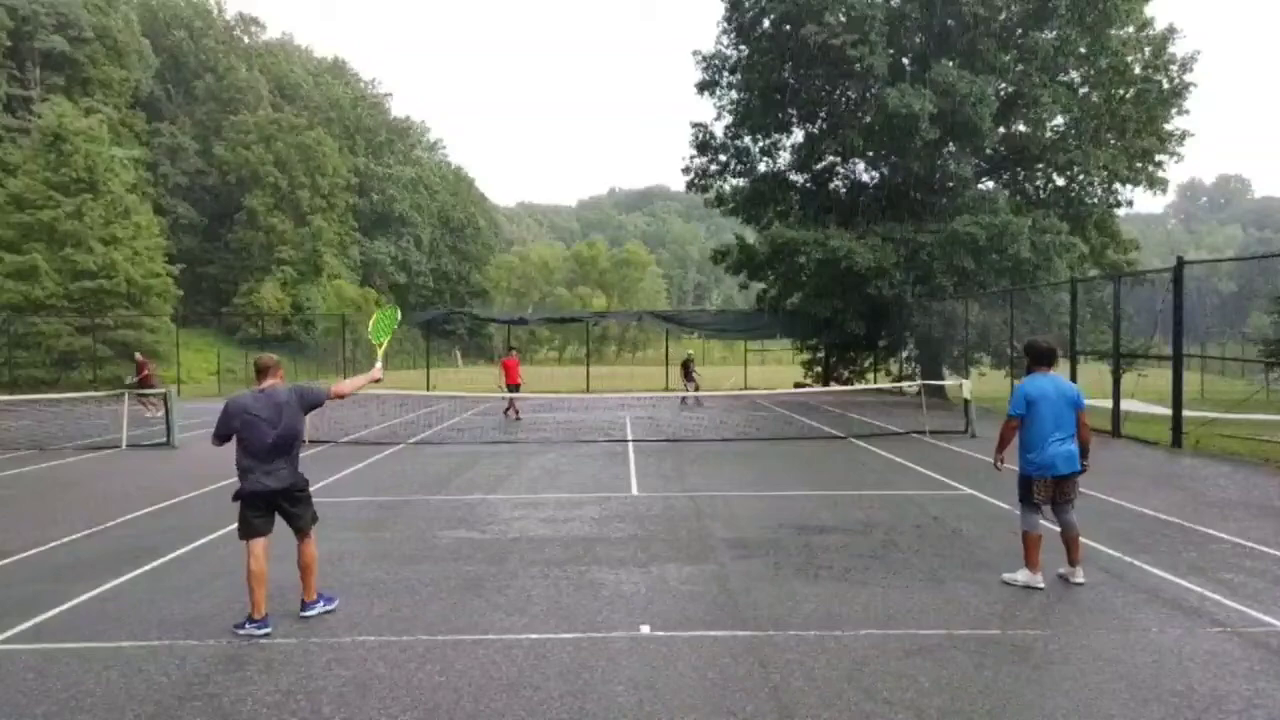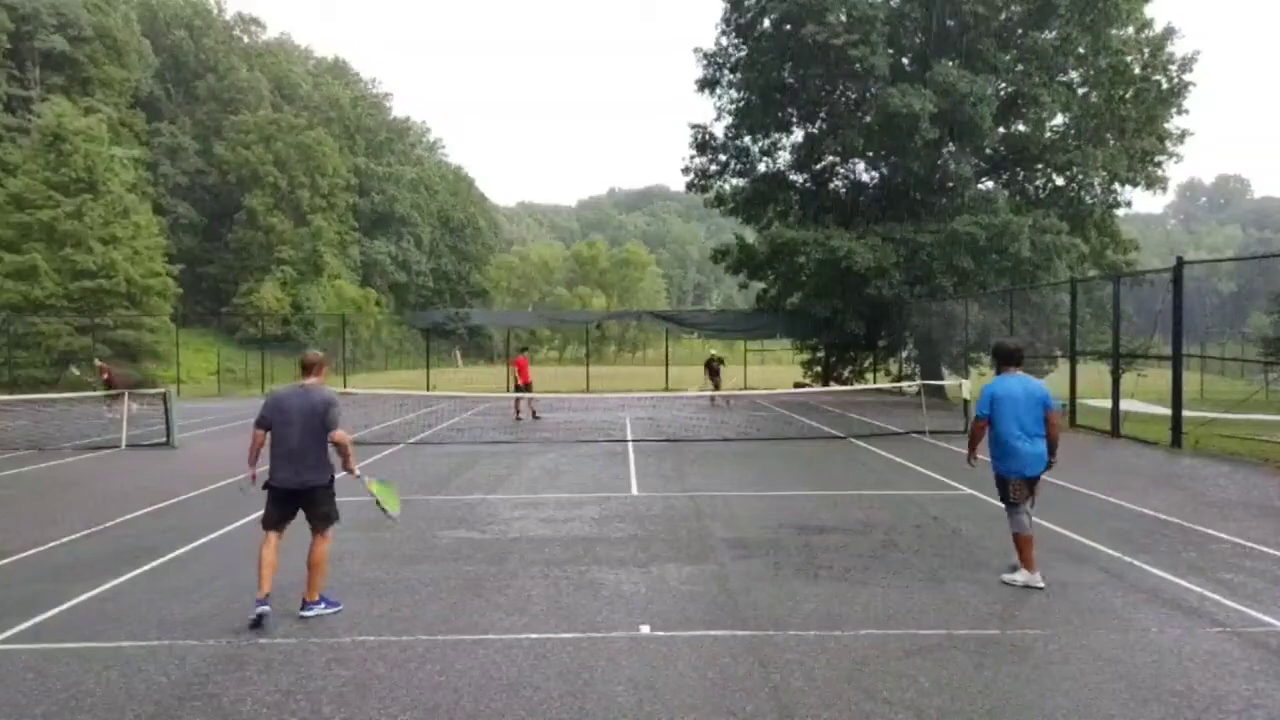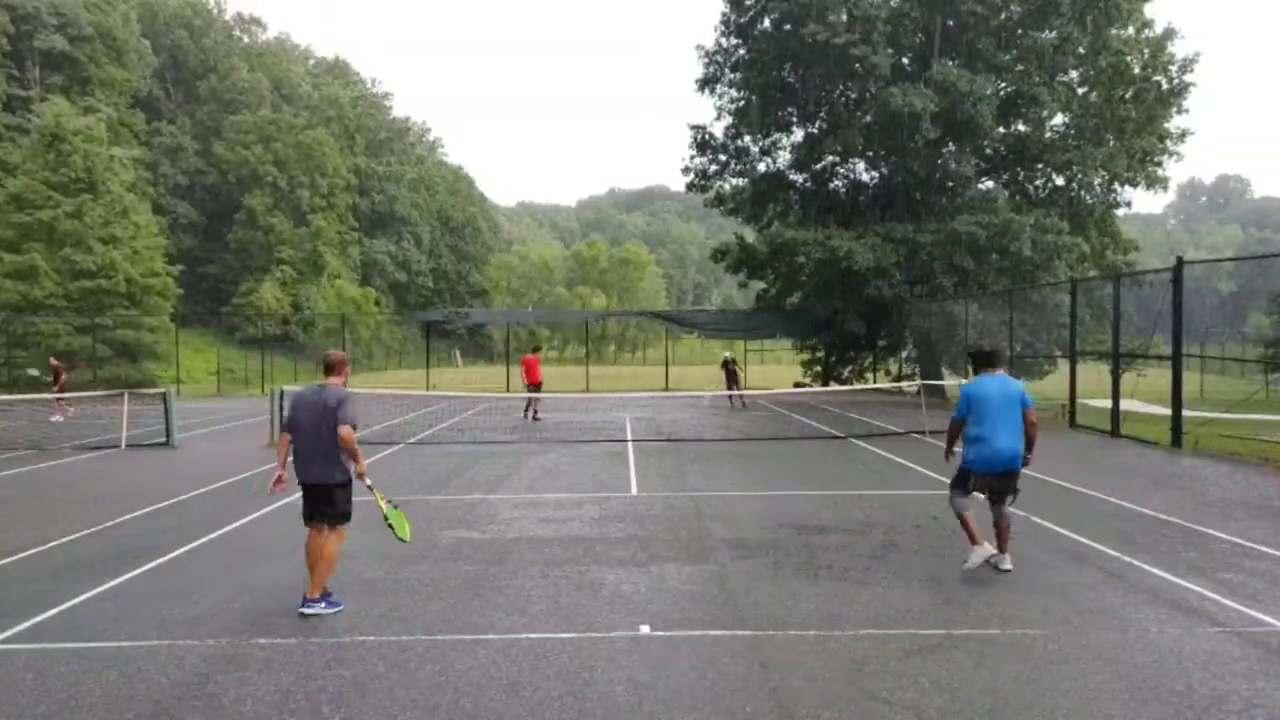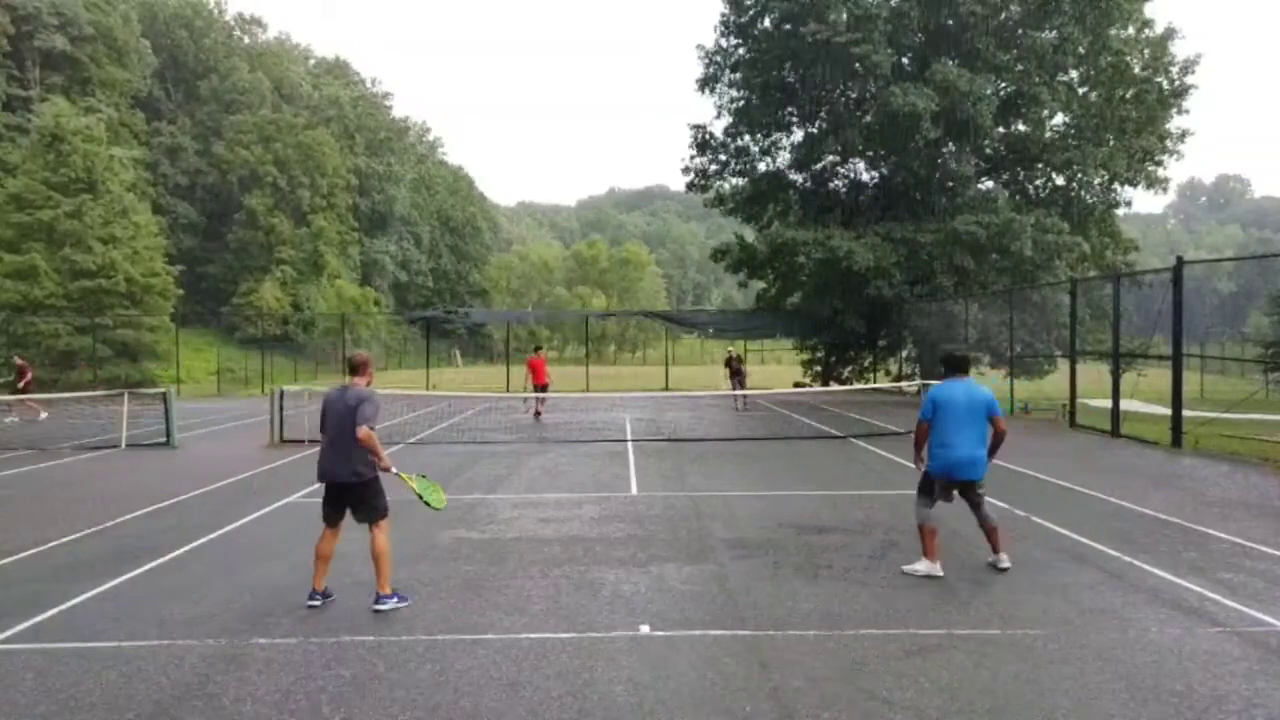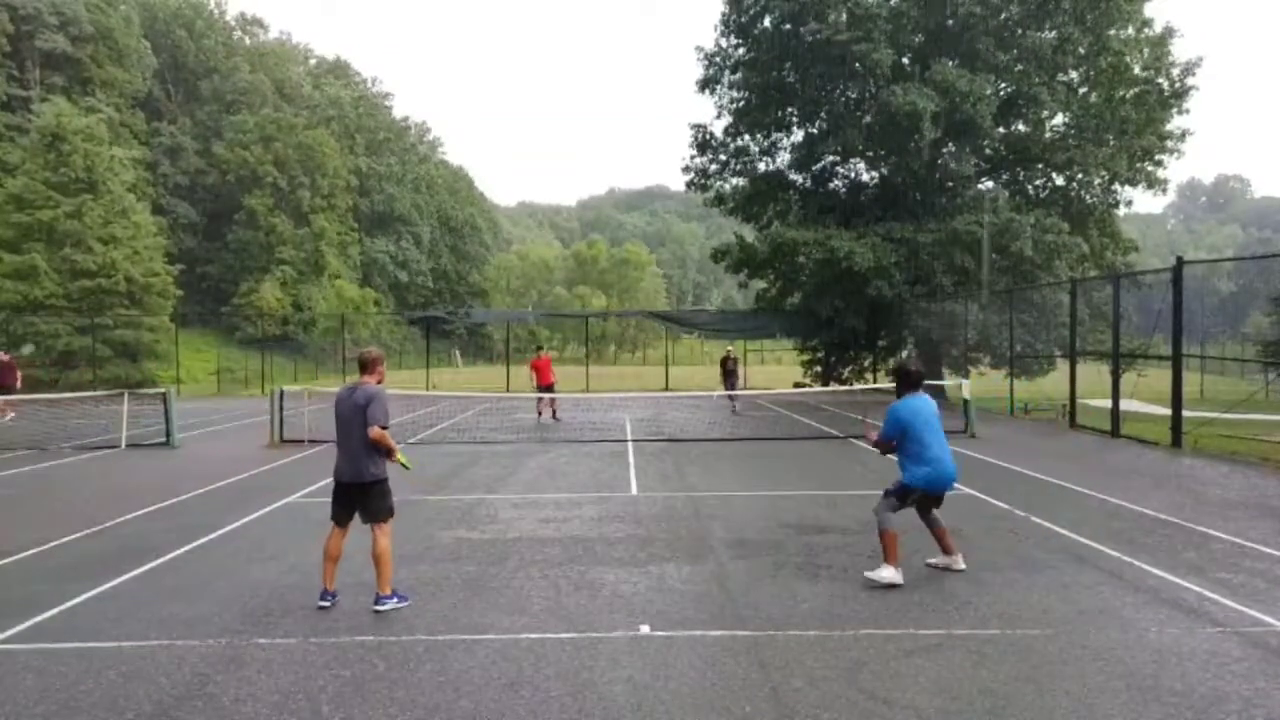
dt=0.4s
person 1, frame 1
left shoulder: (236, 405)
right shoulder: (294, 395)
left elbow: (217, 441)
right elbow: (339, 391)
right wrist: (371, 375)
left hip: (254, 487)
right hip: (289, 483)
left knee: (256, 548)
right knee: (306, 537)
left ankle: (258, 618)
right ankle: (311, 600)
person 1, frame 2
left shoulder: (276, 397)
right shoulder: (326, 397)
left elbow: (259, 433)
right elbow: (337, 436)
left wrist: (252, 465)
right wrist: (349, 459)
left hip: (281, 479)
right hip: (316, 479)
left knee: (271, 537)
right knee: (321, 535)
left ankle: (263, 598)
right ankle: (312, 601)
person 1, frame 3
left shoulder: (300, 396)
right shoulder: (342, 396)
left elbow: (286, 435)
right elbow: (344, 433)
left wrist: (281, 468)
right wrist: (359, 460)
left hip: (307, 475)
right hip: (335, 475)
left knee: (316, 530)
right knee: (335, 532)
left ankle: (315, 592)
right ankle: (314, 598)
person 1, frame 4
left shoulder: (330, 396)
right shoulder: (366, 396)
right elbow: (363, 433)
right wrist: (381, 457)
left hip: (333, 474)
right hip: (360, 475)
left knee: (330, 529)
right knee: (379, 528)
left ankle: (317, 590)
right ankle: (385, 594)
person 1, frame 5
left shoulder: (342, 395)
right shoulder: (375, 394)
right elbow: (375, 432)
right wrist: (392, 448)
left hip: (343, 473)
right hip: (370, 474)
left knee: (338, 529)
right knee: (381, 530)
left ankle: (327, 591)
right ankle: (384, 595)
person 2, frame 1
left shoulder: (1025, 388)
right shoulder: (1071, 387)
left elbow: (1012, 425)
right elbow: (1083, 425)
left wrist: (999, 451)
right wrist: (1084, 457)
left hip: (1037, 464)
right hip: (1068, 461)
left knee: (1031, 513)
right knee: (1065, 513)
left ankle: (1032, 573)
right ankle: (1075, 569)
person 2, frame 2
left shoulder: (993, 388)
right shoulder: (1039, 387)
left elbow: (980, 425)
right elbow: (1053, 424)
left wrist: (972, 449)
right wrist: (1051, 454)
left hip: (1010, 461)
right hip: (1036, 458)
left knee: (1016, 512)
right knee: (1023, 507)
left ankle: (1030, 572)
right ankle: (1026, 562)
person 2, frame 3
left shoulder: (970, 389)
right shoulder: (1016, 386)
left elbow: (957, 424)
right elbow: (1031, 422)
left wrist: (949, 447)
right wrist: (1028, 451)
left hip: (980, 457)
right hip: (1011, 458)
left knee: (958, 495)
right knee: (999, 504)
left ankle: (980, 545)
right ankle: (1003, 556)
person 2, frame 4
left shoulder: (936, 393)
right shoulder: (985, 393)
left elbow: (922, 429)
right elbow: (1001, 429)
left wrist: (918, 453)
right wrist: (989, 454)
left hip: (942, 463)
right hip: (974, 463)
left knee: (924, 504)
right knee: (979, 507)
left ankle: (931, 562)
right ankle: (1000, 556)
person 2, frame 5
left shoulder: (898, 409)
right shoulder: (929, 402)
left elbow: (883, 445)
left wrist: (872, 439)
right wrist: (895, 445)
left hip: (924, 475)
right hip: (946, 472)
left knee: (883, 509)
right knee: (926, 510)
left ankle: (891, 569)
right ankle: (952, 557)
